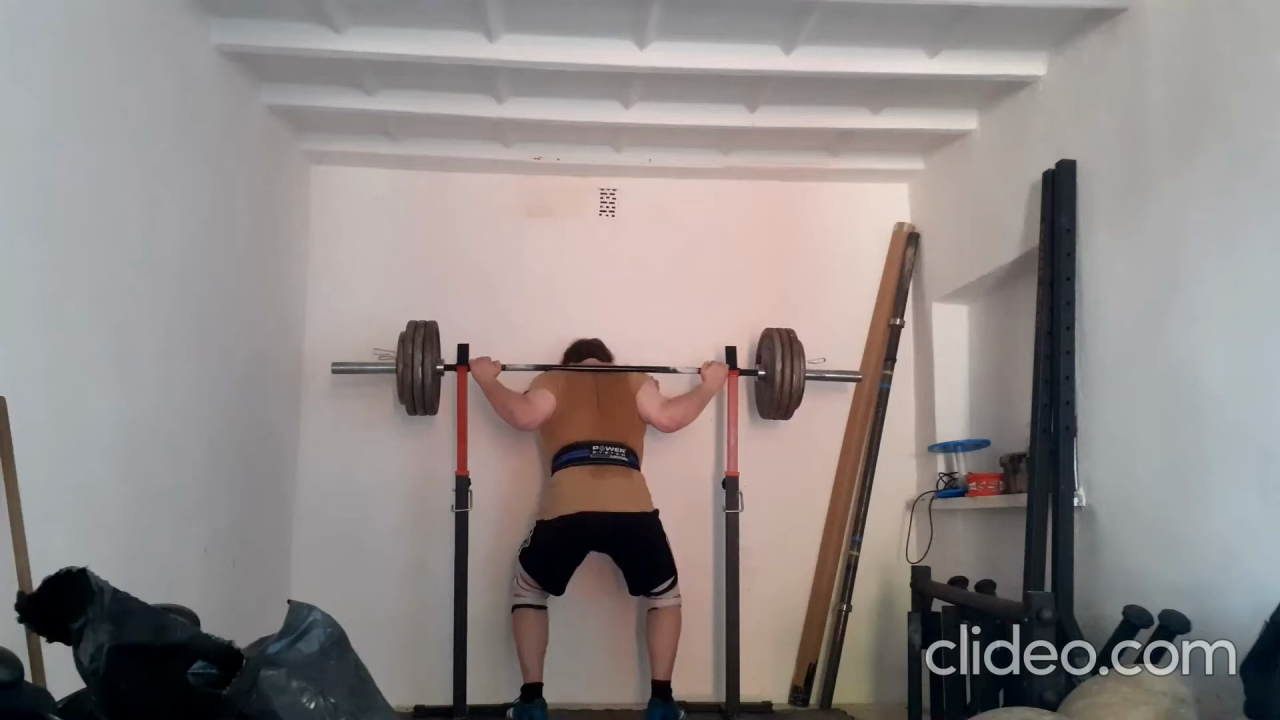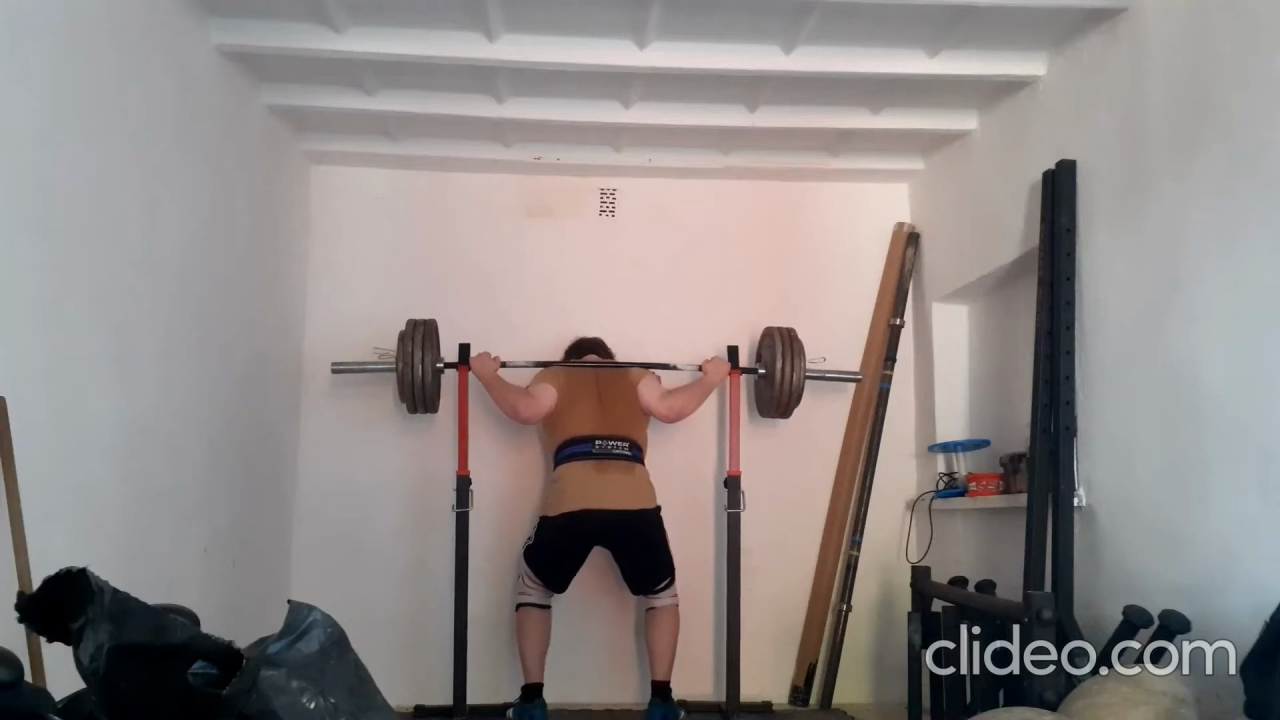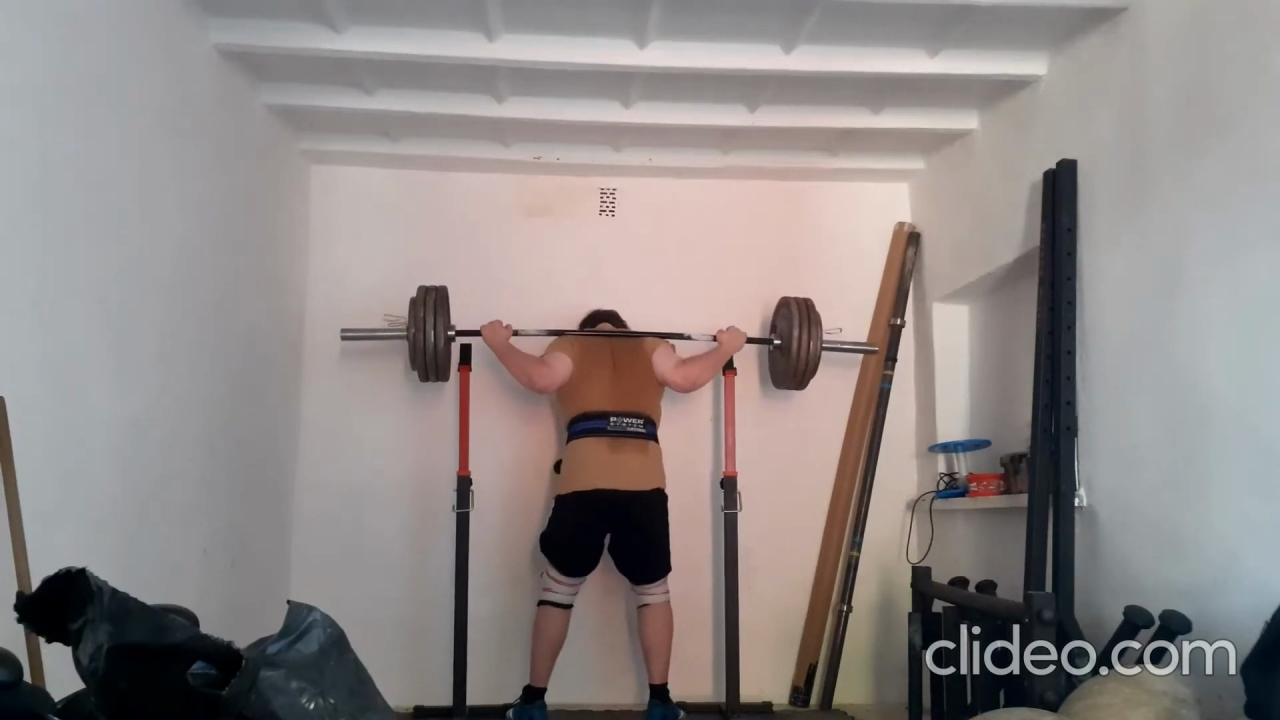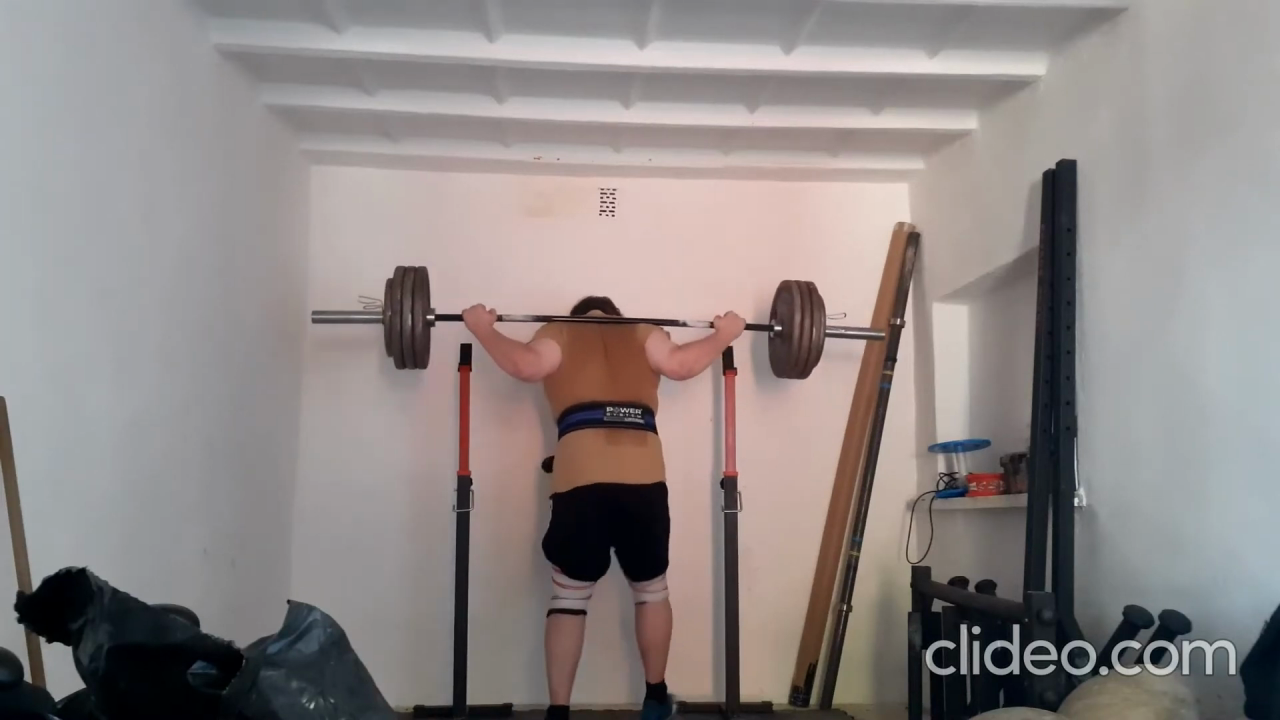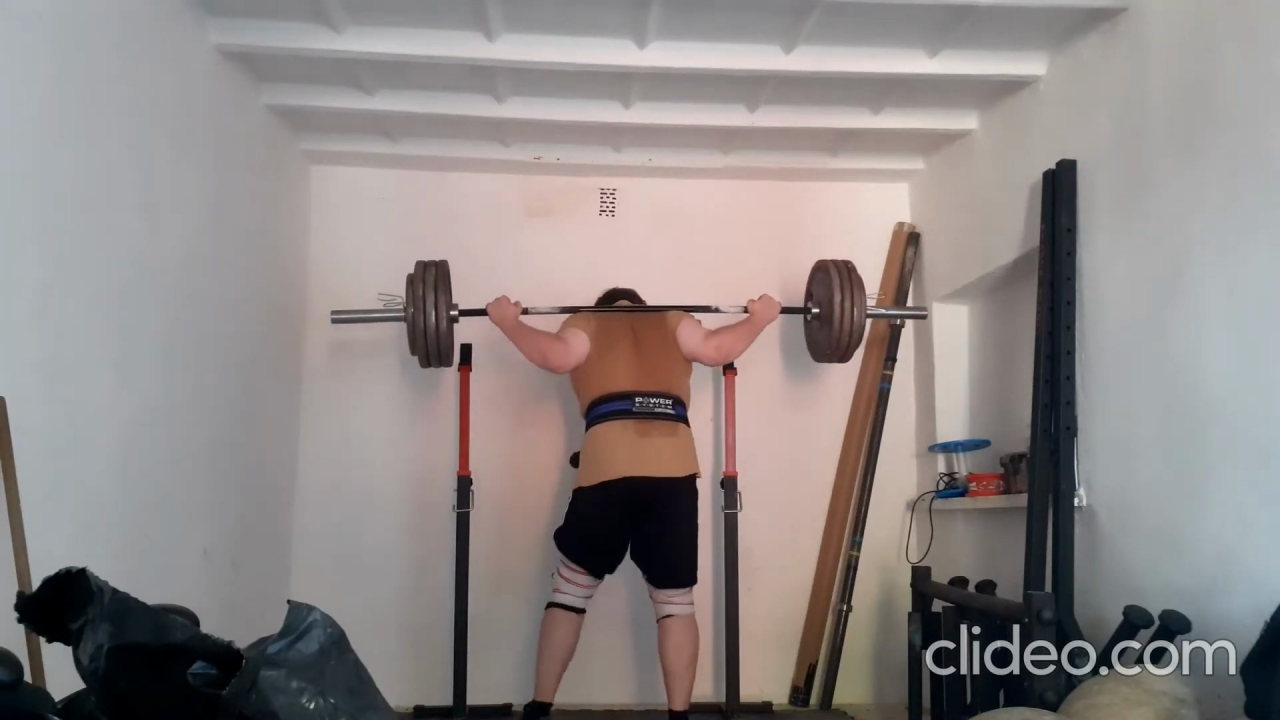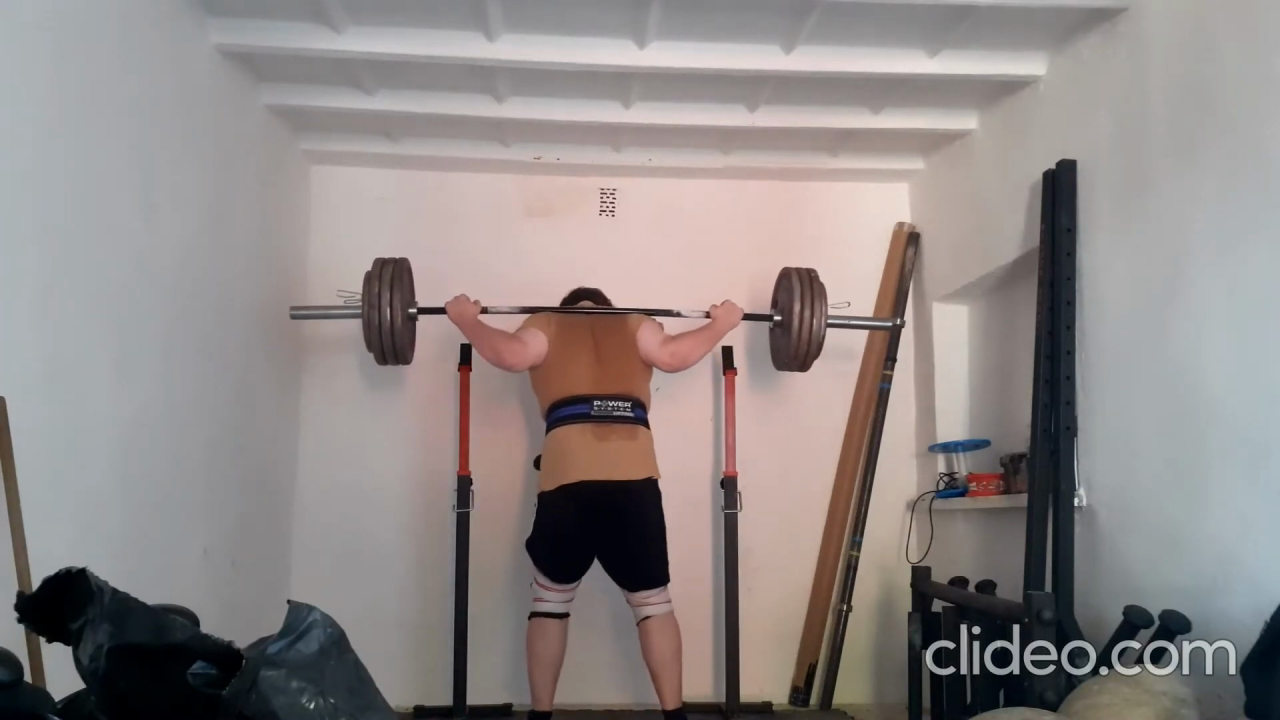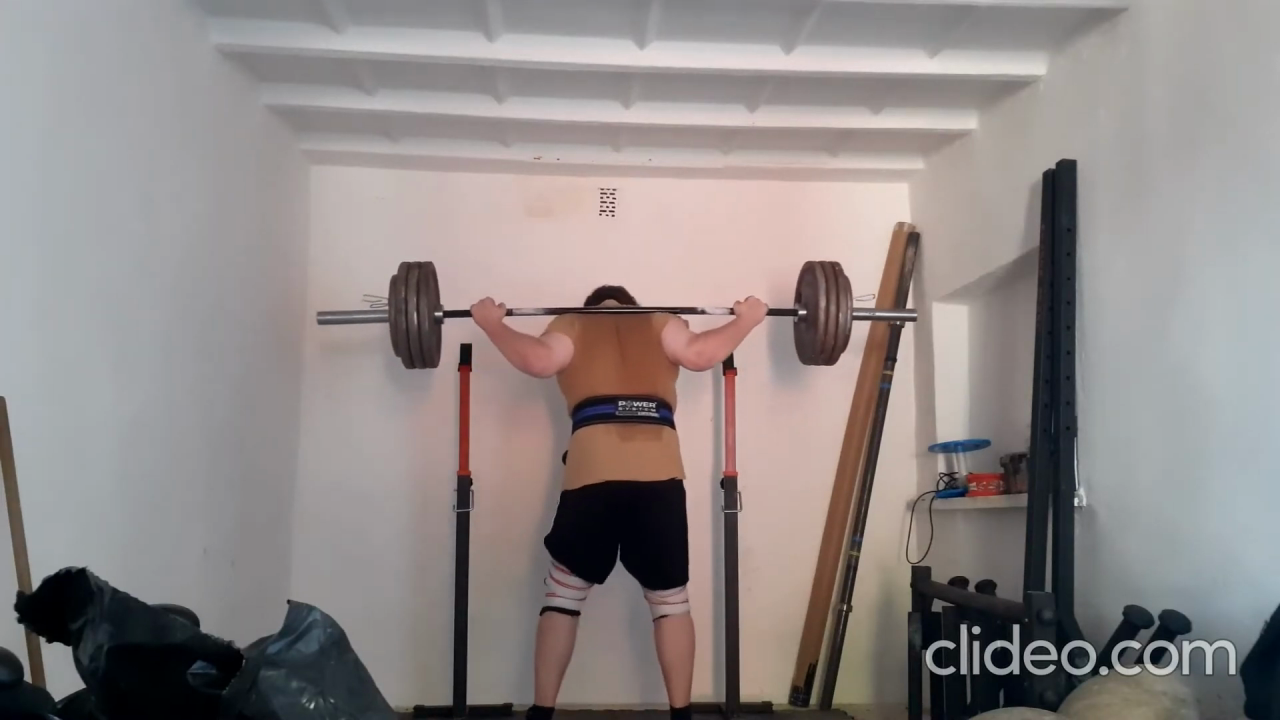
dt=0.7s
person 1, frame 1
left shoulder: (553, 380)
right shoulder: (634, 381)
left elbow: (523, 416)
right elbow: (669, 418)
left wrist: (487, 380)
right wrist: (711, 384)
left hip: (568, 507)
right hip: (631, 507)
left knee: (528, 592)
right knee: (665, 595)
person 1, frame 2
left shoulder: (555, 376)
right shoulder: (635, 375)
left elbow: (525, 410)
right elbow: (670, 408)
left wrist: (486, 375)
right wrist: (712, 378)
left hip: (571, 501)
right hip: (635, 503)
left knee: (533, 591)
right knee: (661, 595)
person 1, frame 3
left shoulder: (569, 345)
right shoulder: (650, 347)
left elbow: (539, 378)
right elbow: (686, 378)
left wrist: (498, 343)
right wrist: (727, 347)
left hip: (583, 482)
right hip: (644, 482)
left knee: (558, 590)
right knee: (653, 592)
person 1, frame 4
left shoulder: (558, 333)
right shoulder: (643, 333)
left elbow: (525, 365)
right elbow: (681, 364)
left wrist: (482, 328)
right wrist: (725, 333)
left hip: (581, 476)
right hip: (644, 476)
left knee: (569, 596)
right knee: (651, 588)
person 1, frame 5
left shoulder: (585, 323)
right shoulder: (672, 322)
left elbow: (556, 357)
right elbow: (715, 350)
left wrist: (507, 320)
right wrist: (760, 317)
left hip: (607, 471)
right hip: (673, 473)
left knee: (570, 591)
right knee: (675, 602)
person 1, frame 6
left shoulder: (546, 324)
right shoulder: (635, 324)
left elbow: (511, 354)
right elbow: (673, 355)
left wrist: (465, 318)
right wrist: (723, 323)
left hip: (567, 476)
right hip: (635, 477)
left knee: (550, 601)
right knee: (653, 603)
person 1, frame 7
left shoulder: (571, 325)
right shoulder: (660, 323)
left elbow: (538, 361)
right elbow: (699, 354)
left wrist: (491, 323)
right wrist: (747, 319)
left hip: (592, 477)
right hip: (659, 477)
left knee: (562, 598)
right knee: (670, 601)
